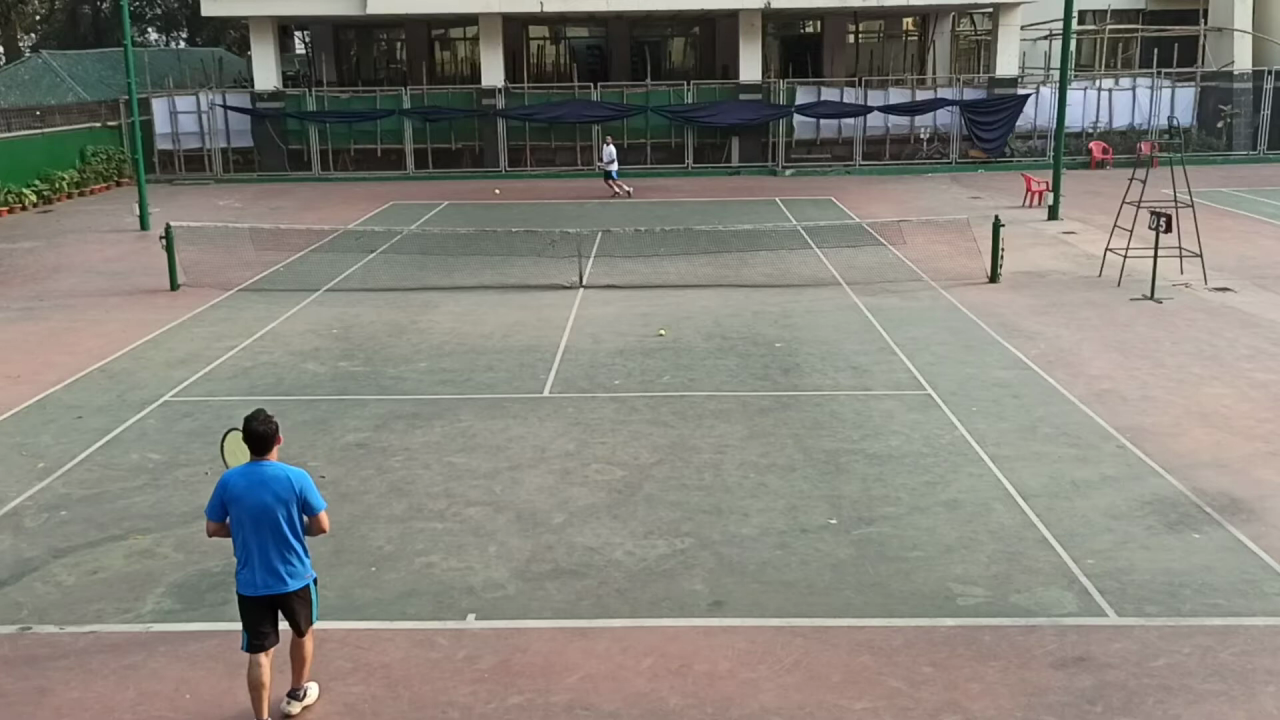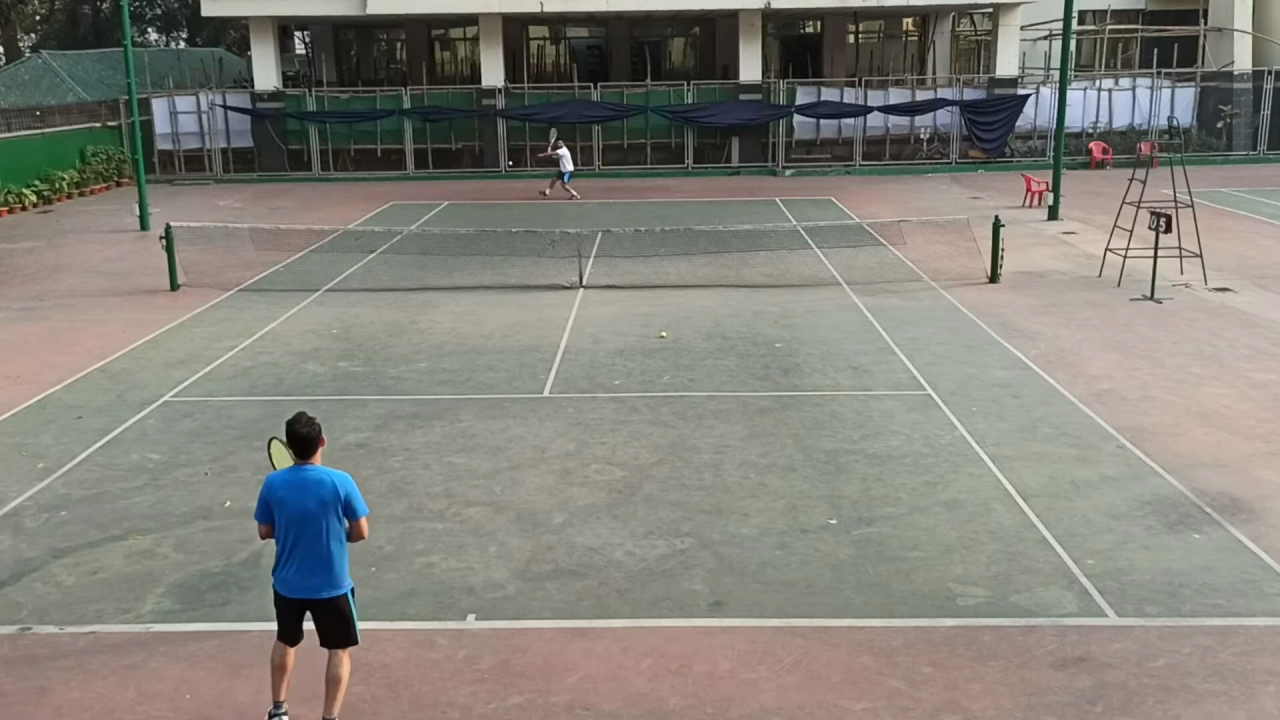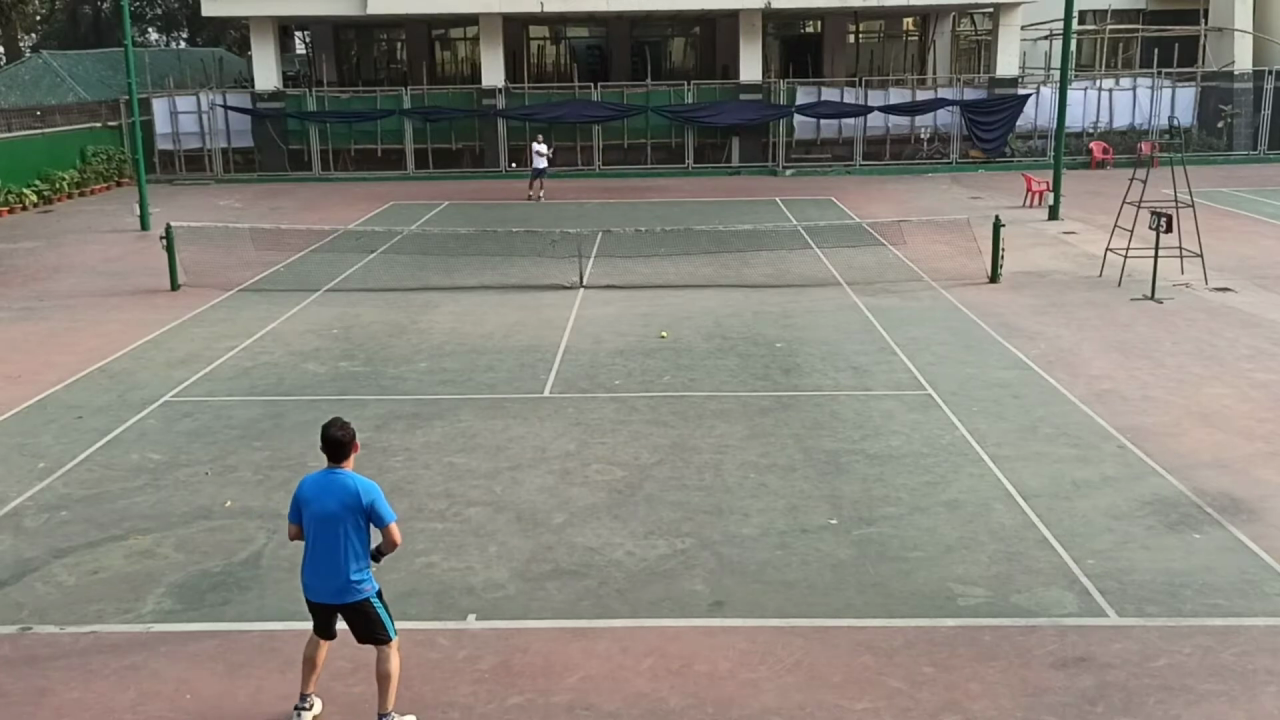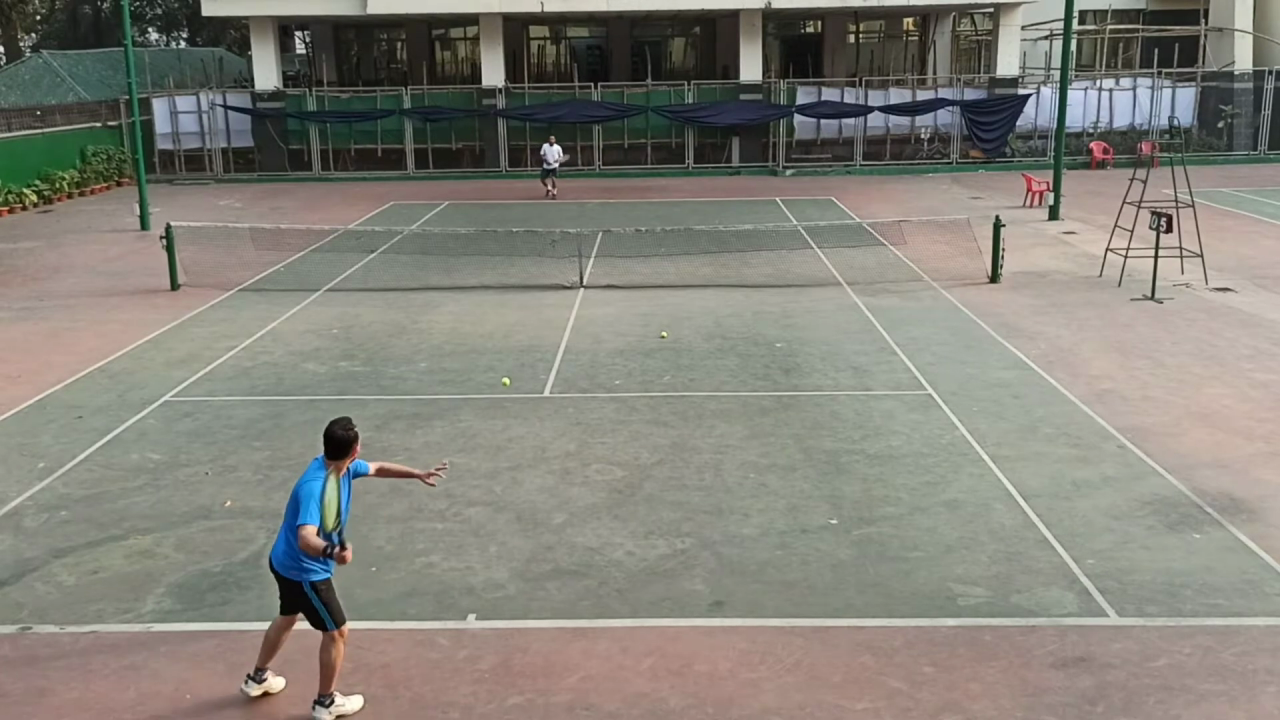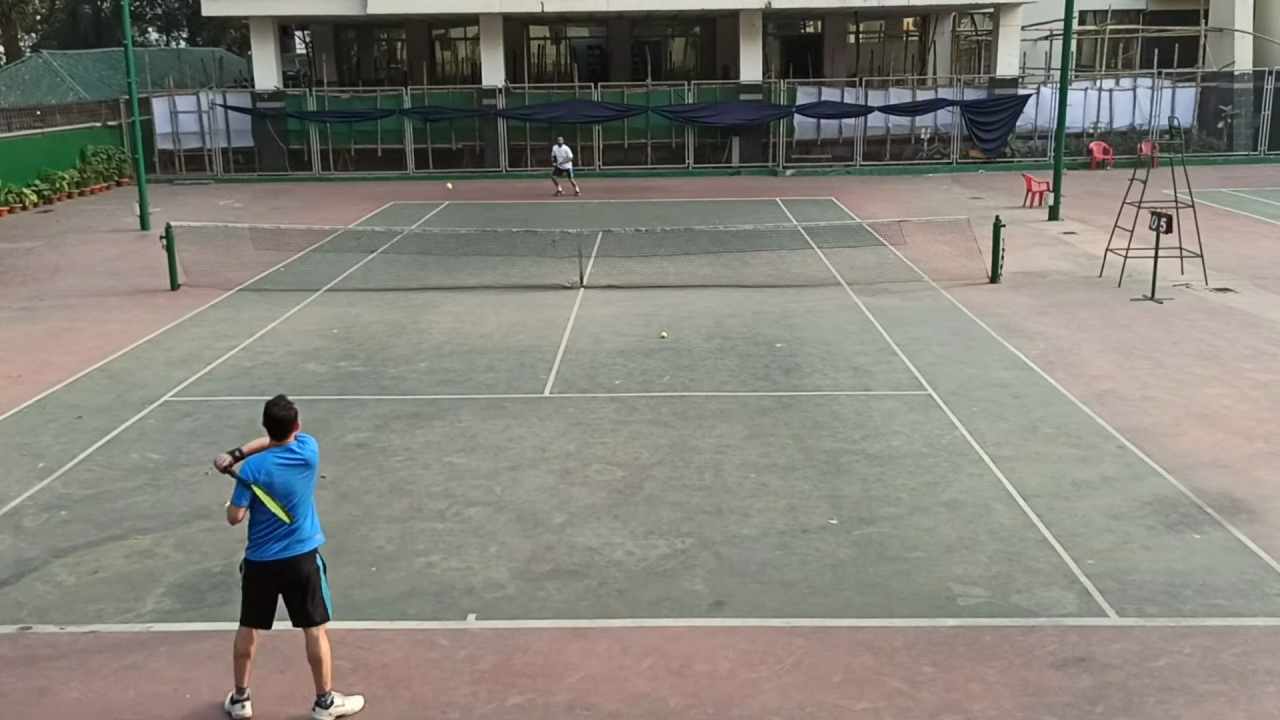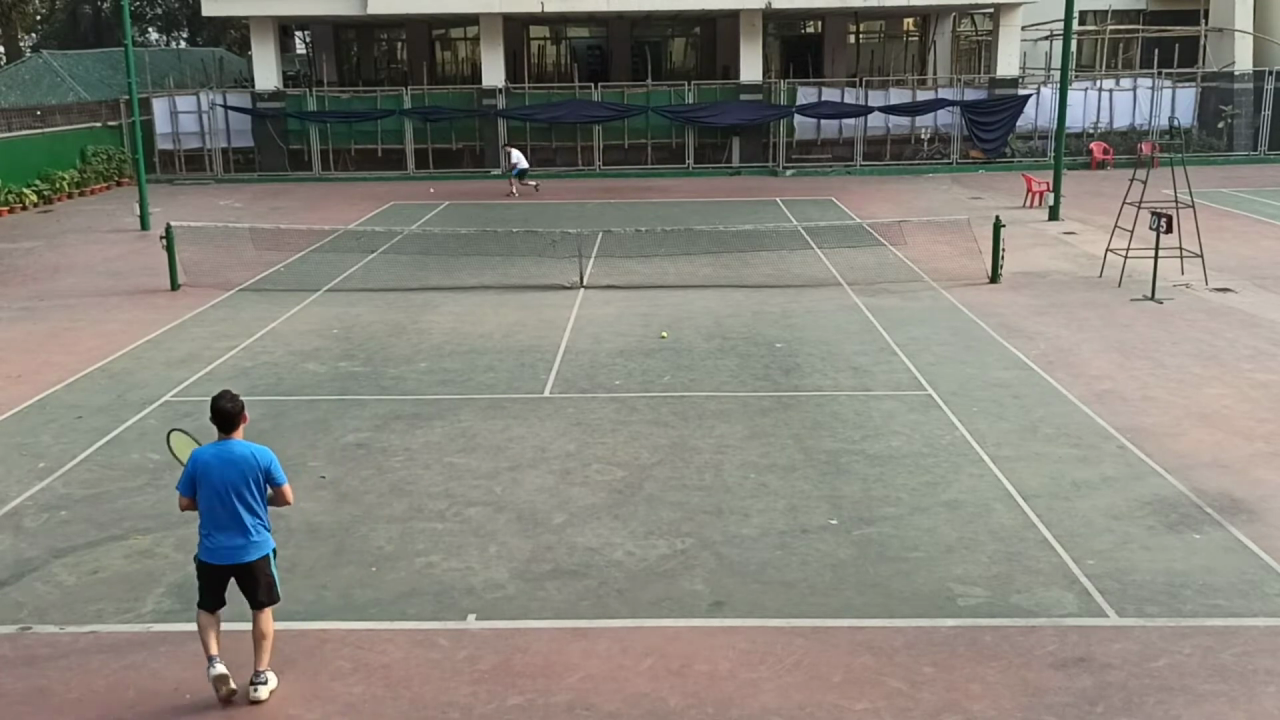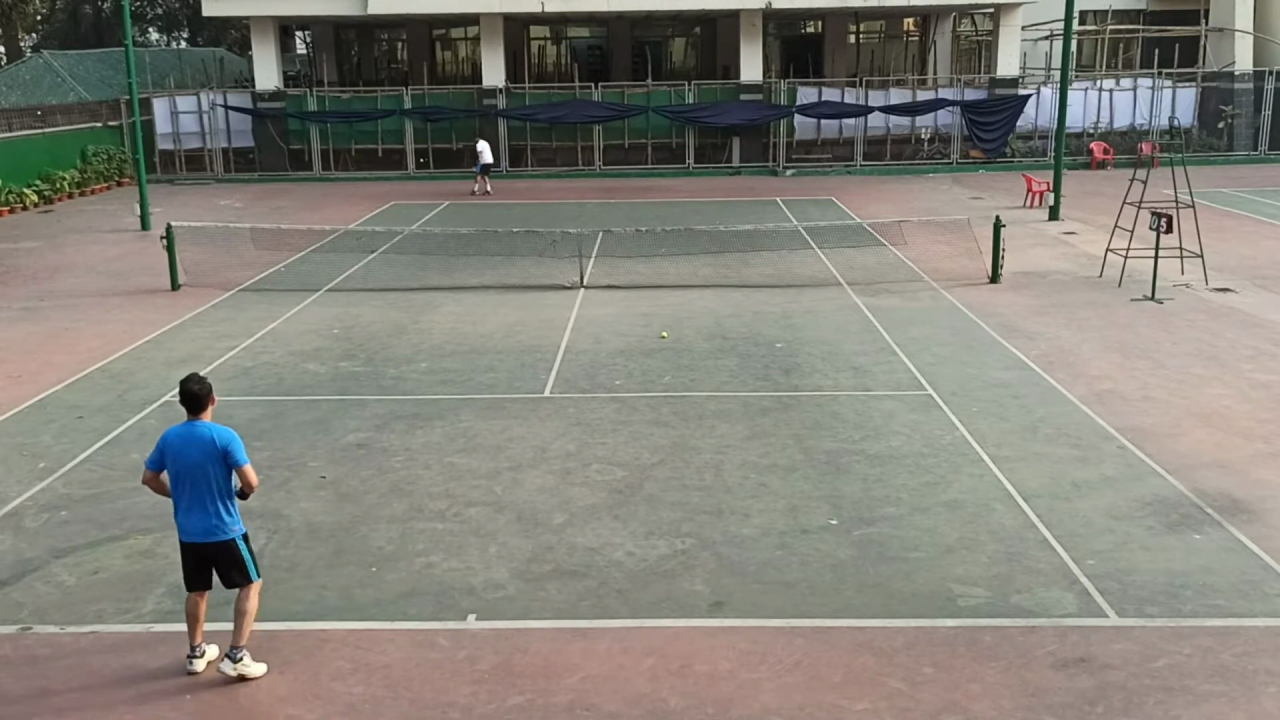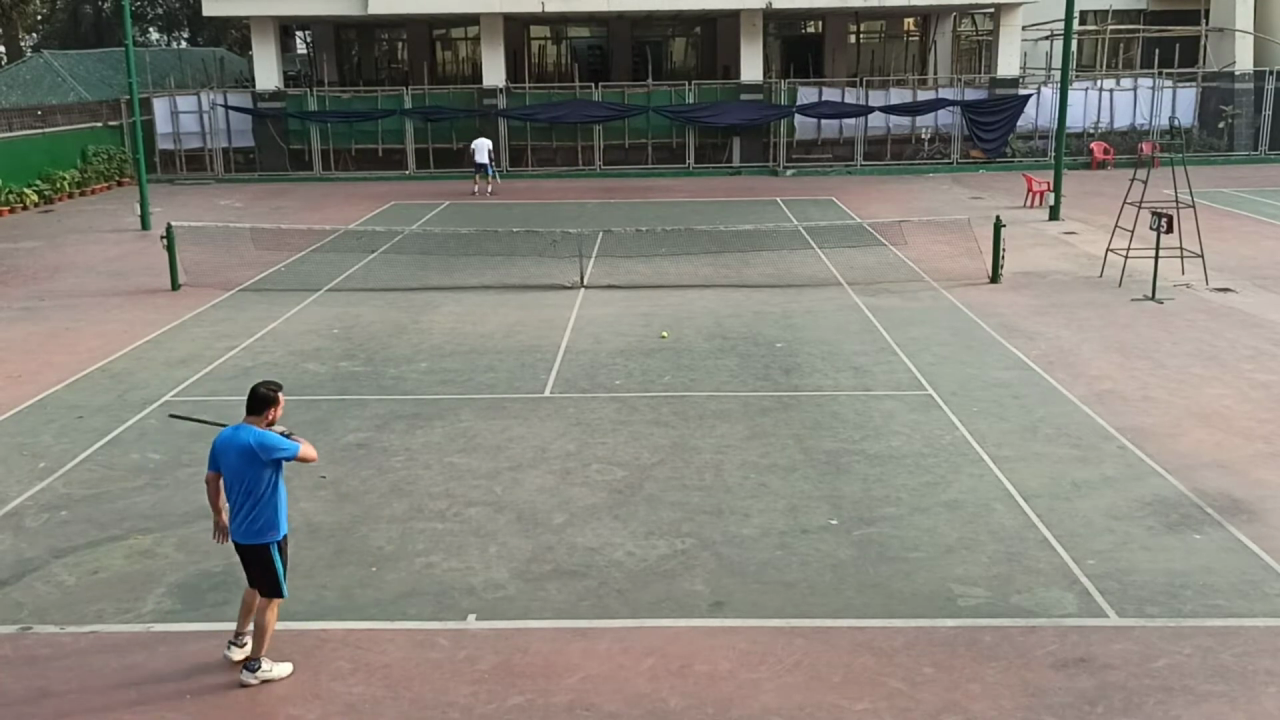
dt=0.7s
person 1, frame 1
left shoulder: (229, 481)
right shoulder: (296, 478)
left elbow: (213, 529)
right elbow: (322, 525)
left hip: (251, 584)
right hip: (295, 578)
left knee: (259, 653)
right knee: (303, 634)
right ankle: (297, 694)
person 1, frame 2
left shoulder: (273, 483)
right shoulder: (340, 482)
left elbow: (264, 532)
right elbow: (360, 532)
left hip: (287, 584)
right hip: (332, 586)
left knee: (285, 643)
right knee: (339, 651)
person 1, frame 3
left shoulder: (306, 485)
right shoulder: (366, 489)
left elbow: (294, 533)
right elbow: (394, 539)
right wrist: (378, 552)
left hip: (314, 587)
right hip: (355, 588)
left knee: (320, 635)
right knee: (388, 645)
person 1, frame 4
left shoulder: (344, 468)
right shoulder: (314, 487)
left elbow: (377, 468)
right elbow: (306, 539)
left wrist: (418, 473)
right wrist: (332, 550)
left hip: (287, 563)
right hip: (302, 570)
left knee: (287, 617)
right knee: (336, 632)
left ankle: (257, 678)
person 1, frame 5
left shoulder: (252, 469)
right shoulder: (309, 450)
left elbow: (235, 517)
right elbow: (270, 446)
right wrist: (237, 455)
left hip: (260, 561)
right hip: (302, 557)
left knee: (248, 628)
right knee: (315, 630)
person 1, frame 6
left shoulder: (198, 458)
right shoulder: (262, 455)
left elbow: (185, 503)
right elbow: (286, 498)
left hip: (212, 553)
right hip: (255, 550)
left knee: (207, 610)
right knee: (262, 610)
left ankle: (215, 663)
right ankle: (260, 678)
person 1, frame 7
left shoulder: (169, 438)
right shoulder: (225, 437)
left elbow: (149, 479)
right elbow: (251, 483)
right wrist: (243, 492)
left hip: (188, 533)
right hip: (225, 532)
left knee: (197, 592)
right knee: (251, 586)
left ankle: (196, 652)
right ankle: (236, 656)
person 1, frame 8
left shoulder: (223, 438)
right shoulder: (265, 441)
left elbow: (211, 480)
right elbow: (311, 455)
left wrist: (219, 515)
right wrist: (289, 435)
left hip: (241, 530)
right hip: (267, 534)
left knee: (256, 586)
right knee: (270, 598)
left ankle: (238, 643)
right ankle: (254, 666)
